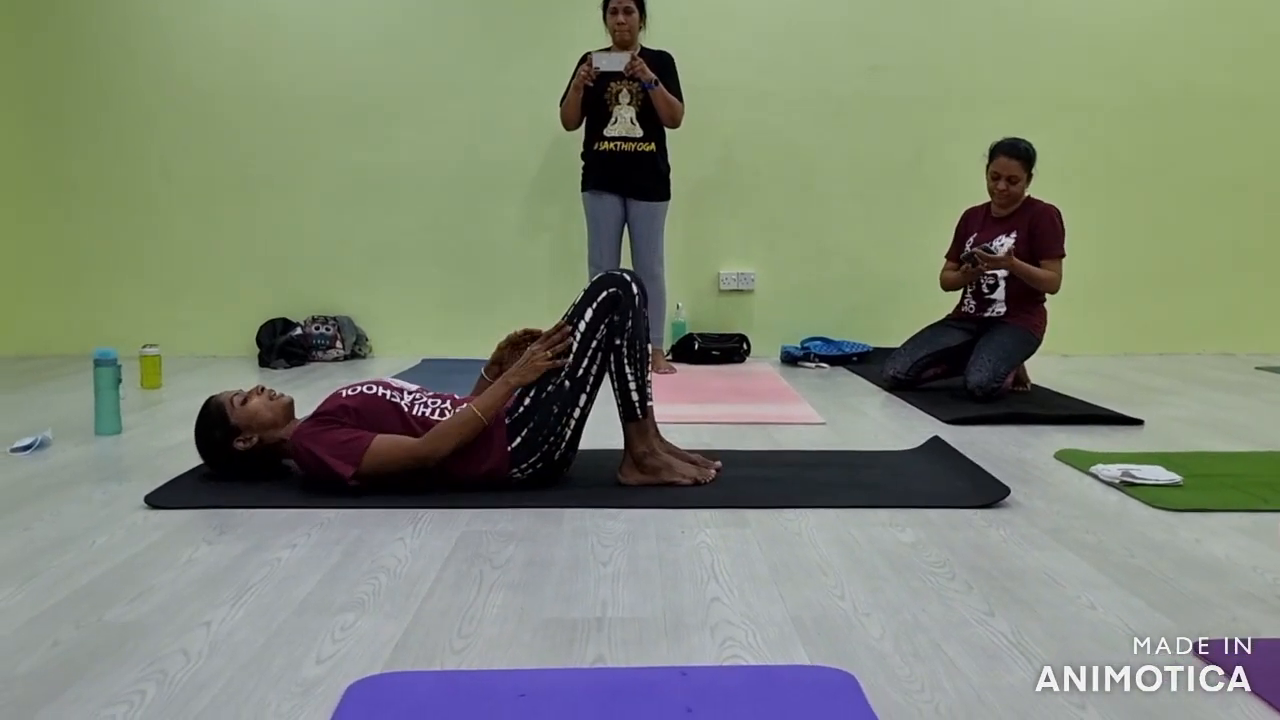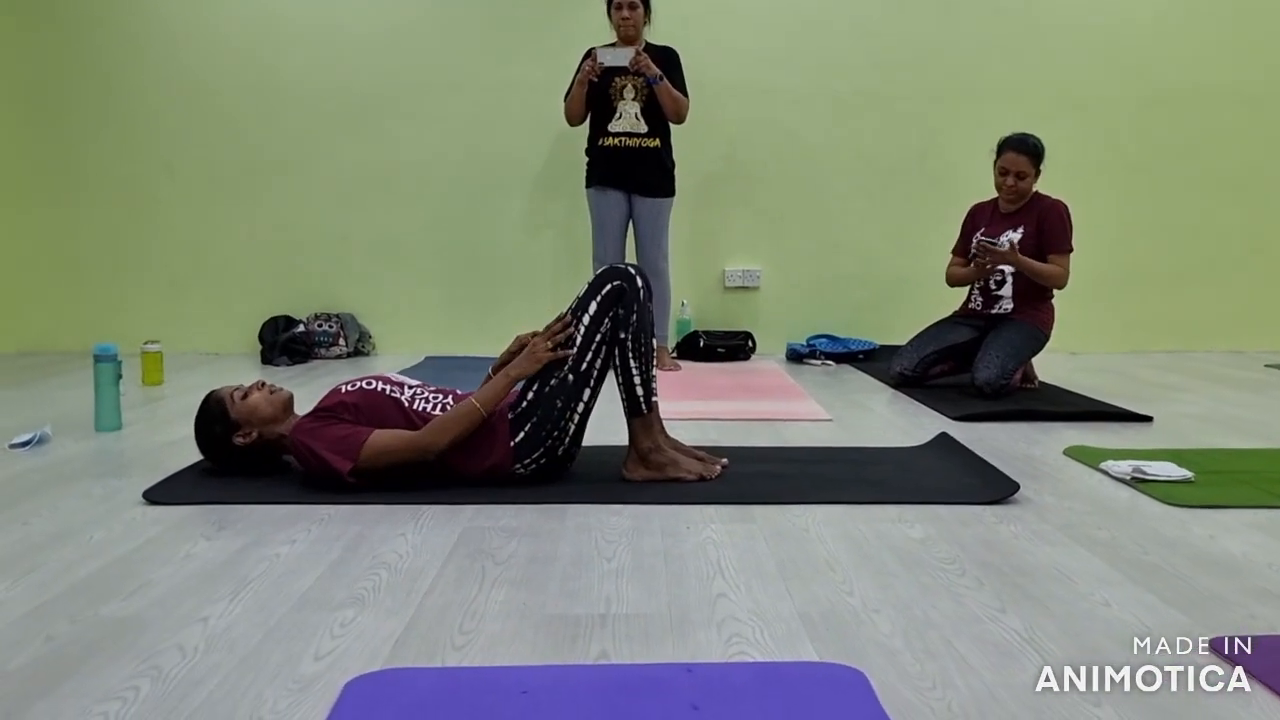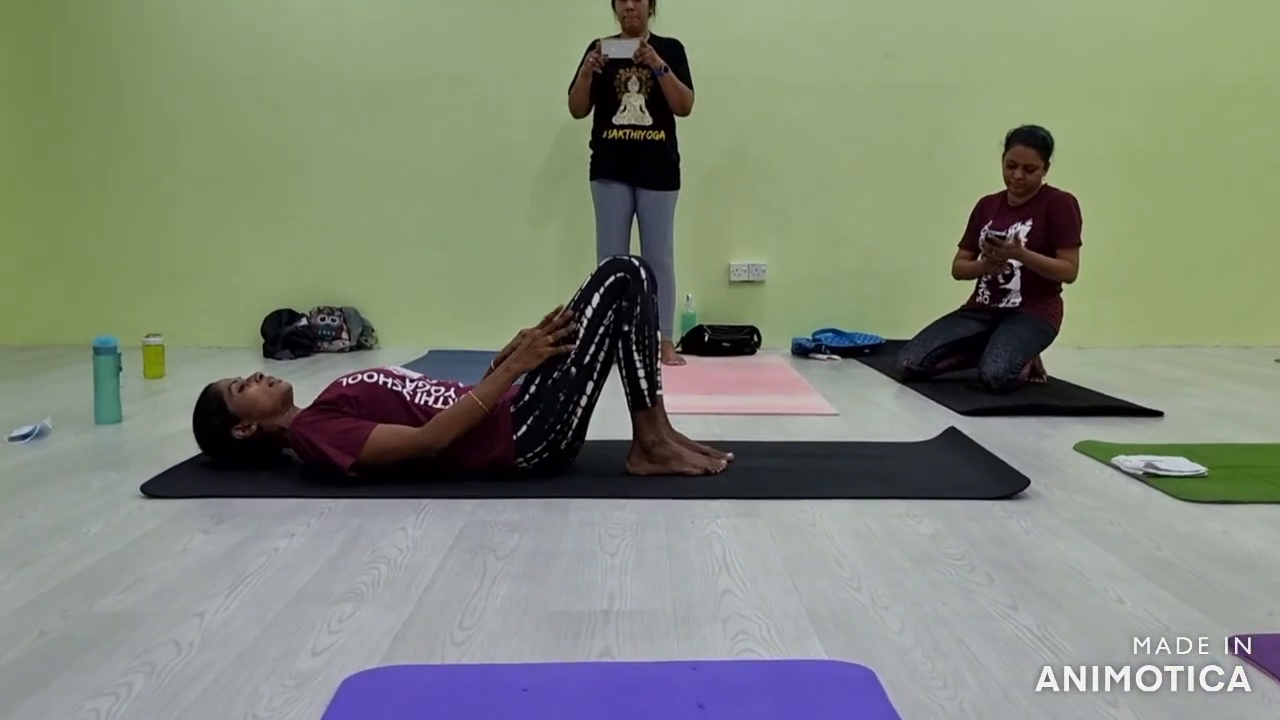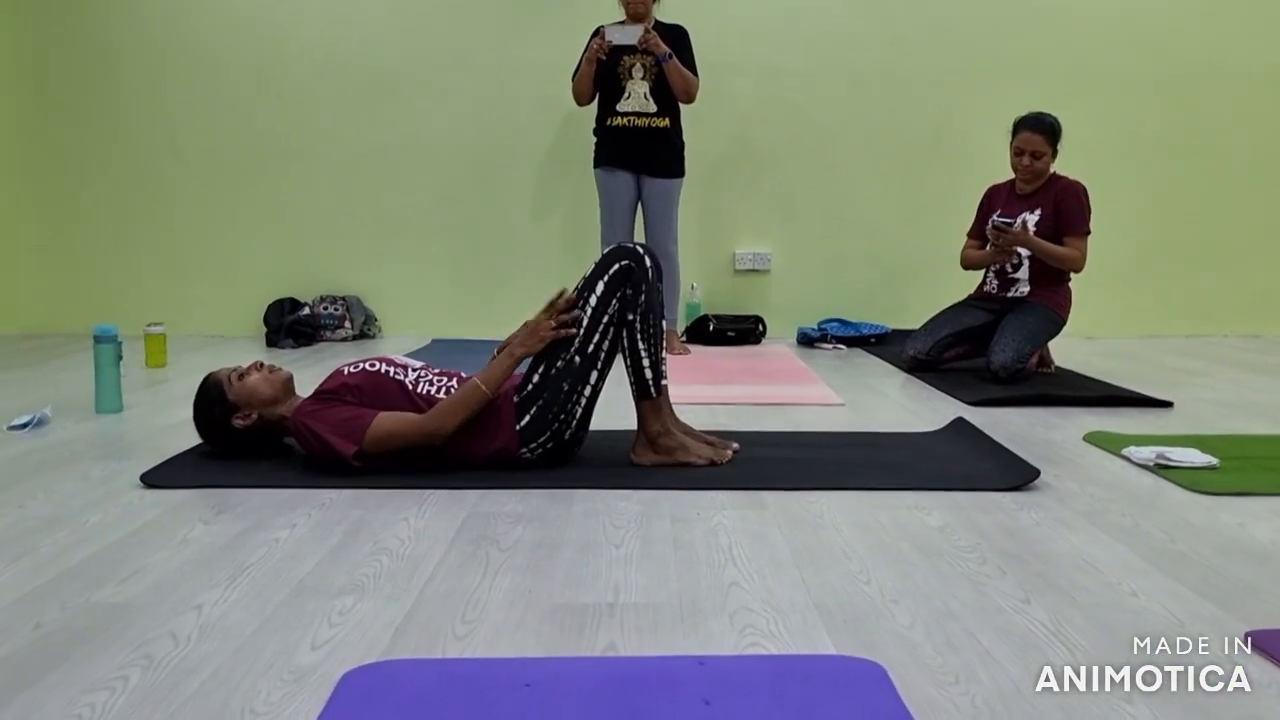
dt=0.4s
person 1, frame 1
left shoulder: (322, 428)
right shoulder: (315, 445)
right elbow: (431, 450)
left wrist: (496, 367)
right wrist: (513, 377)
left hip: (511, 429)
right hip: (522, 449)
left knee: (621, 287)
right knee: (613, 295)
left ankle: (648, 443)
right ankle: (642, 459)
person 1, frame 2
left shoulder: (322, 423)
right shoulder: (314, 439)
right elbow: (428, 443)
left wrist: (503, 365)
right wrist: (516, 372)
left hip: (513, 421)
right hip: (525, 443)
left knee: (624, 281)
right knee: (617, 290)
left ankle: (653, 438)
right ankle: (647, 454)
person 1, frame 3
left shoulder: (323, 415)
right shoulder: (314, 434)
right elbow: (431, 440)
left wrist: (509, 357)
right wrist: (515, 366)
left hip: (516, 414)
right hip: (526, 437)
left knee: (628, 274)
right knee: (620, 282)
left ankle: (657, 433)
right ankle: (652, 448)
person 1, frame 4
left shoulder: (325, 405)
right shoulder: (316, 423)
right elbow: (435, 427)
left wrist: (517, 343)
right wrist: (518, 350)
left hip: (519, 403)
right hip: (530, 427)
left knee: (632, 261)
right knee: (624, 270)
left ankle: (662, 422)
right ankle: (656, 437)
person 2, frame 1
left shoulder: (660, 61)
right shoulder: (590, 61)
left elbow: (674, 119)
right elbow: (569, 122)
left wrist: (649, 79)
right wrist: (579, 84)
left hip: (649, 181)
right hip: (601, 181)
left knee: (650, 267)
right knee: (602, 267)
left ankle: (656, 349)
person 2, frame 2
left shoulder: (665, 56)
right shoulder: (594, 56)
left elbow: (679, 114)
right elbow: (573, 118)
left wrist: (654, 74)
right wrist: (583, 80)
left hip: (653, 178)
right hip: (605, 177)
left knee: (655, 263)
right knee: (607, 263)
left ankle: (660, 346)
person 2, frame 3
left shoulder: (670, 48)
right shoulder: (599, 49)
left elbow: (685, 107)
right elbow: (577, 110)
left wrist: (658, 66)
right wrist: (587, 72)
left hip: (658, 170)
right hip: (609, 170)
left knee: (660, 257)
right knee: (611, 257)
left ankle: (665, 341)
person 2, frame 4
left shoulder: (674, 34)
right shoulder: (604, 35)
left elbow: (689, 94)
right elbow: (581, 97)
left wrist: (663, 52)
right wrist: (591, 59)
left hip: (663, 158)
right hip: (614, 158)
left knee: (664, 246)
right knee: (615, 246)
left ankle: (670, 330)
person 3, frame 1
left shoulder: (1043, 216)
right shoulder: (971, 217)
left elbow: (1053, 282)
right elbow: (945, 279)
left wrist: (1012, 265)
right wrist: (965, 275)
left hip: (1017, 322)
right hip: (967, 319)
left knee: (980, 384)
right knee: (895, 372)
left ankle: (1008, 368)
right ankle: (978, 359)
person 3, frame 2
left shoulder: (1051, 211)
right shoulder: (978, 213)
left elbow: (1060, 278)
right elbow: (951, 275)
left wrist: (1015, 261)
right wrist: (975, 271)
left hip: (1024, 319)
right hip: (974, 315)
left knee: (988, 380)
right knee: (902, 369)
left ankle: (1017, 367)
right ankle: (985, 355)
person 3, frame 3
left shoulder: (1060, 204)
right shoulder: (986, 206)
left elbow: (1069, 271)
right elbow: (958, 267)
left wrist: (1020, 254)
right wrist: (985, 265)
left hip: (1032, 313)
right hip: (981, 309)
left knee: (995, 375)
right knee: (909, 364)
left ankle: (1023, 360)
right ankle: (993, 350)
person 3, frame 4
left shoulder: (1069, 193)
right shoulder: (995, 194)
left elbow: (1077, 261)
right elbow: (966, 257)
left wrist: (1027, 241)
right wrist: (993, 255)
left hip: (1041, 303)
right hip: (989, 299)
left knee: (1003, 365)
right knee: (915, 353)
left ankle: (1031, 350)
right ankle: (1000, 339)
